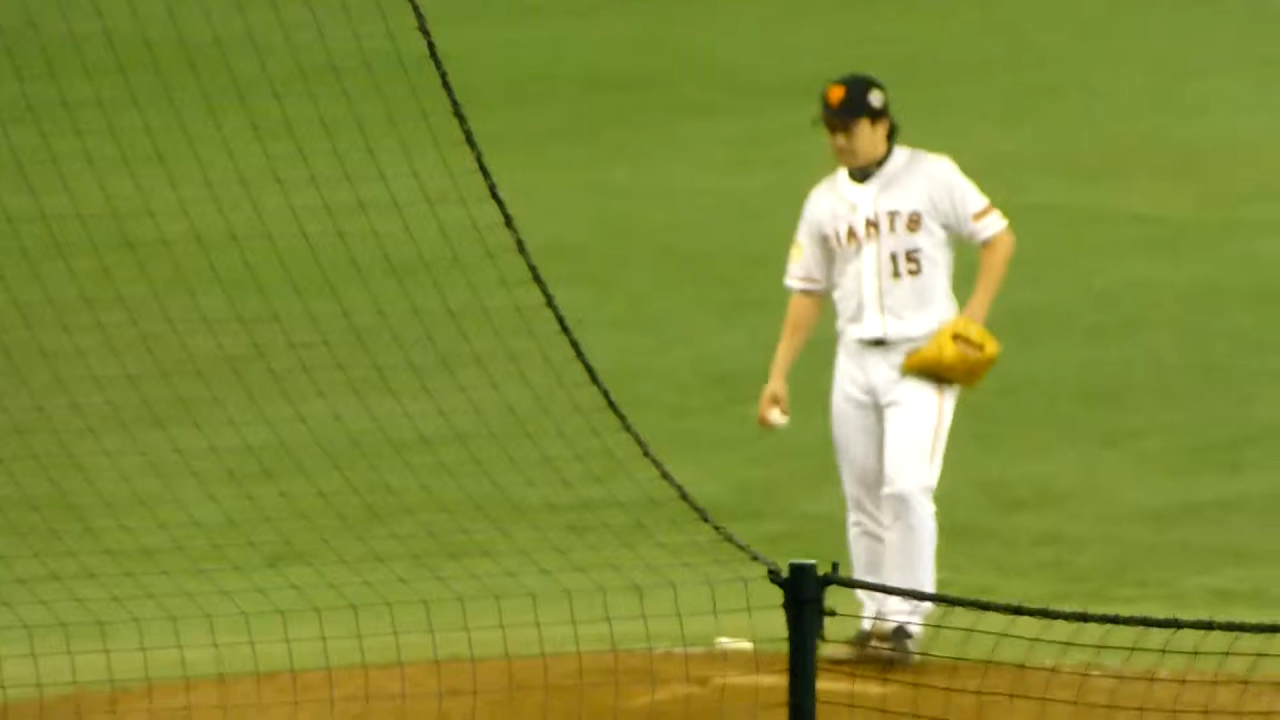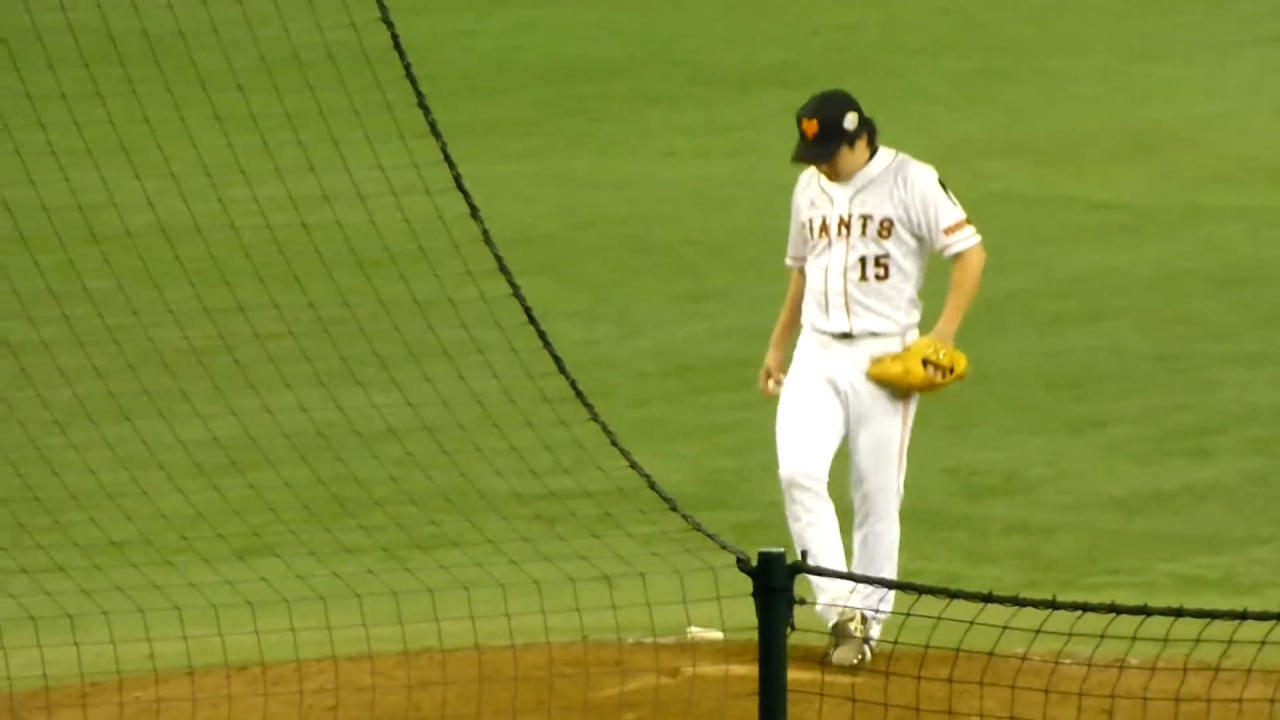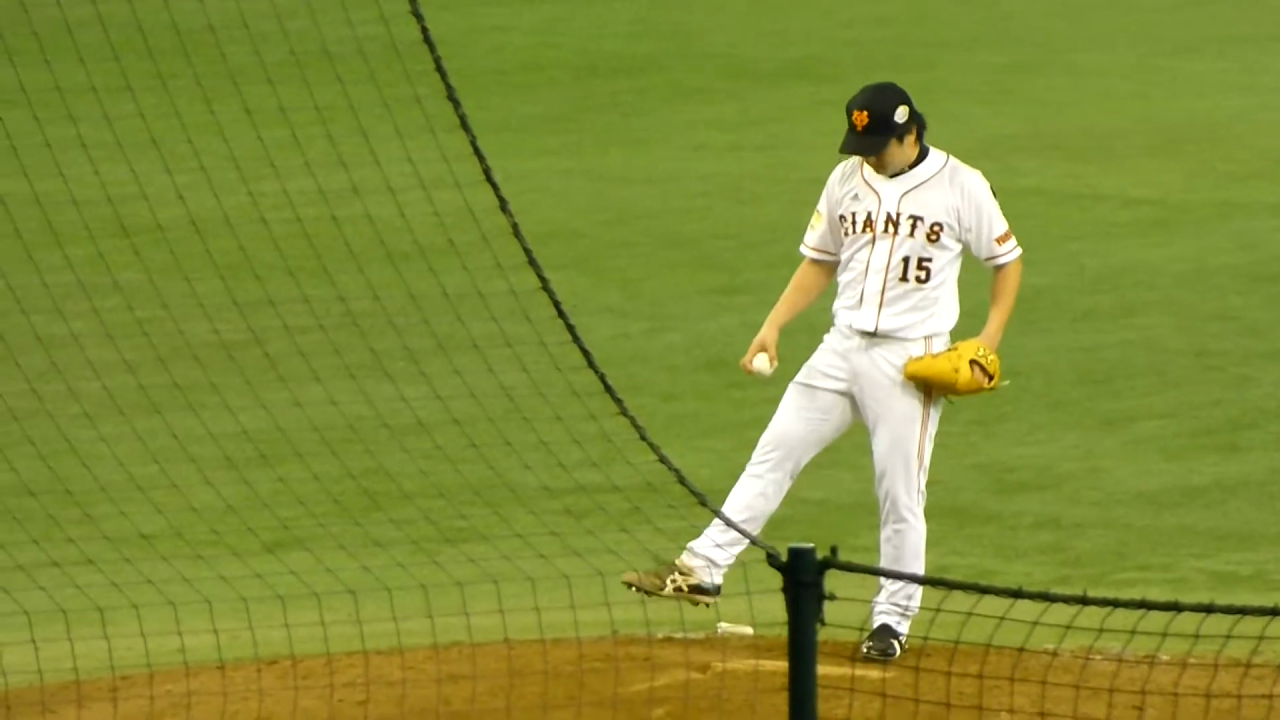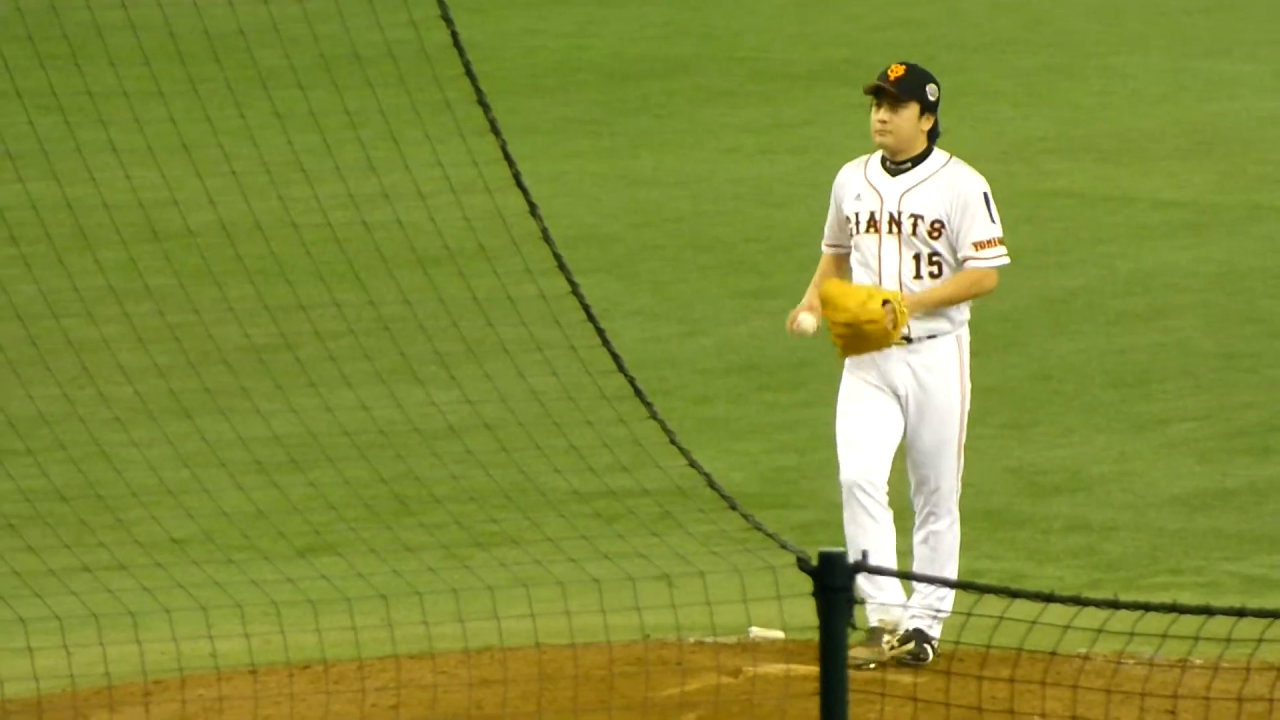
dt=0.7s
person 1, frame 1
left shoulder: (933, 175)
right shoulder: (823, 201)
left elbow: (998, 236)
right elbow: (807, 292)
left wrist: (974, 318)
right wrist: (778, 375)
right hip: (856, 363)
left knee: (907, 485)
right knee: (862, 499)
left ankle: (910, 616)
right ankle: (877, 616)
person 1, frame 2
left shoulder: (912, 181)
right shoulder: (808, 186)
left elbow: (970, 253)
left wrist: (943, 335)
right wrist: (778, 343)
left hip: (884, 357)
right hip: (816, 353)
left knee: (876, 496)
right knee: (800, 476)
left ankle: (867, 611)
right ankle: (846, 611)
person 1, frame 3
left shoulder: (963, 186)
right shoulder: (847, 178)
left elbow: (1008, 260)
right elbow: (820, 260)
left wrist: (991, 336)
right wrist: (772, 326)
left hip: (911, 361)
right hip: (841, 349)
left knee: (899, 496)
right knee: (774, 456)
left ankle: (893, 618)
right ankle: (700, 568)
person 1, frame 4
left shoulder: (962, 183)
right shoulder: (851, 178)
left elbow: (987, 274)
right elbow: (835, 254)
left wrist: (910, 300)
right wrist: (812, 299)
left hip: (936, 355)
right hip: (868, 355)
left knee: (936, 498)
right knee: (858, 481)
left ankle: (925, 622)
right ankle: (882, 620)
